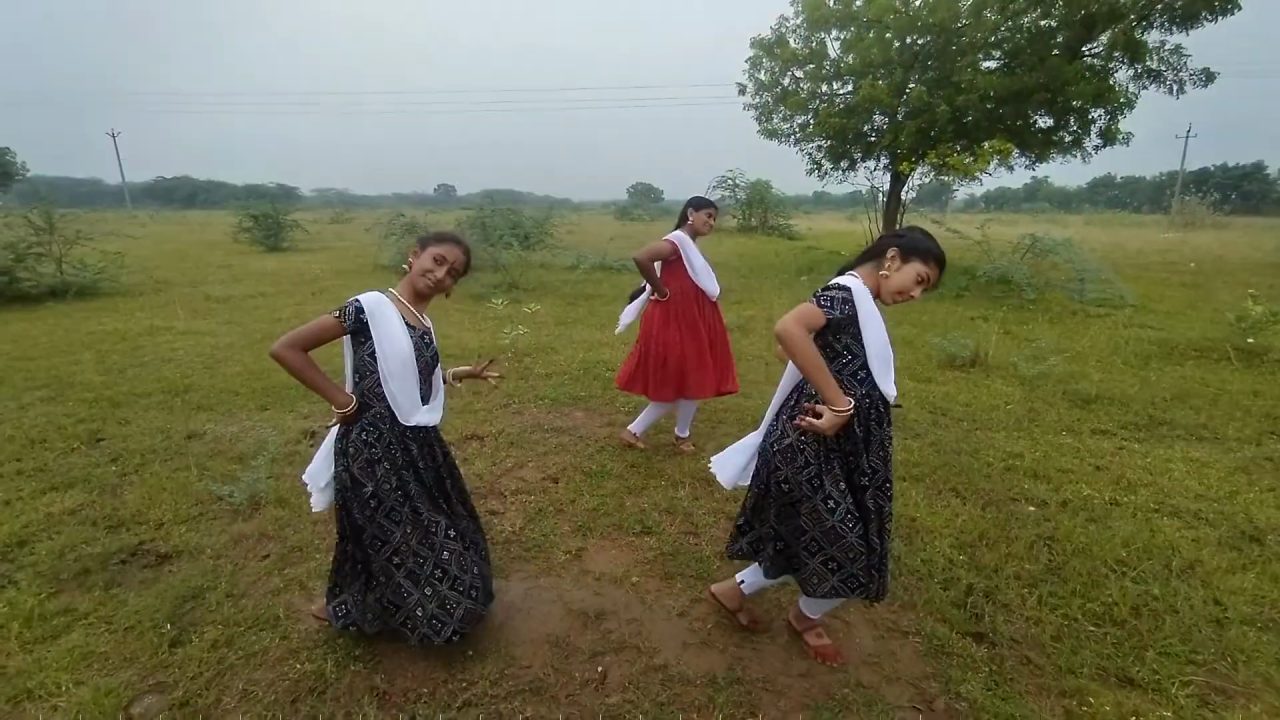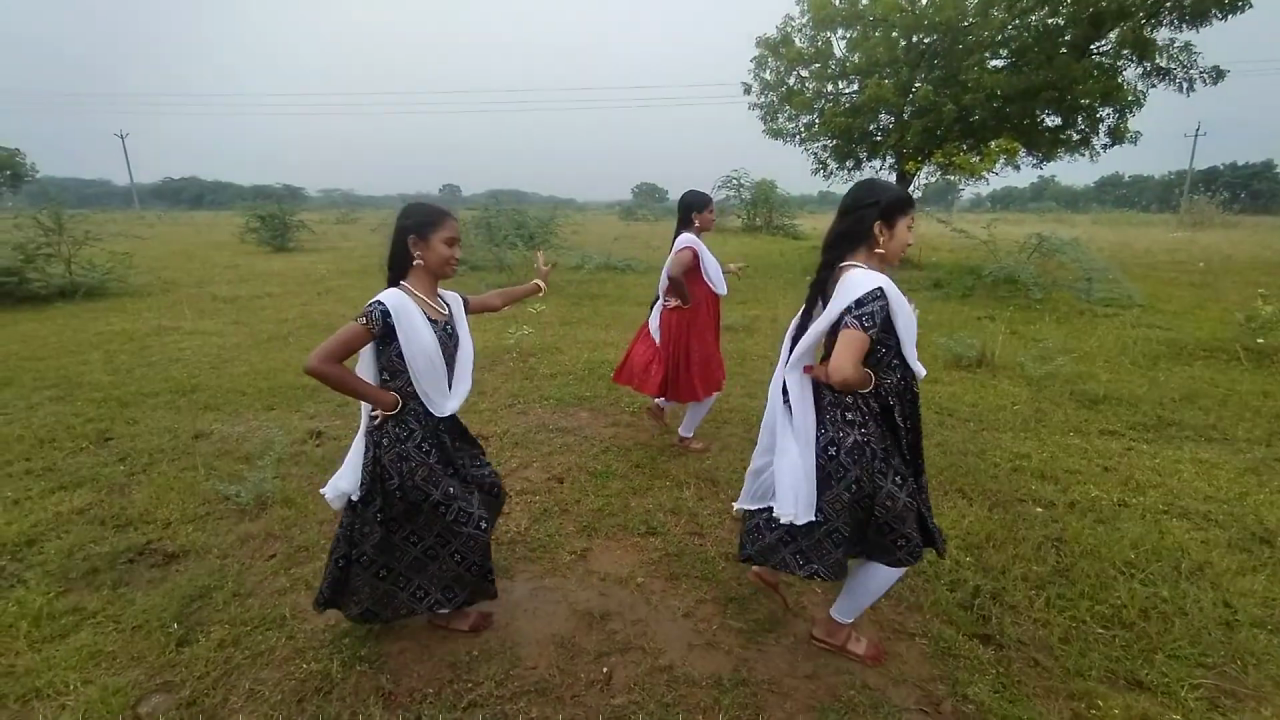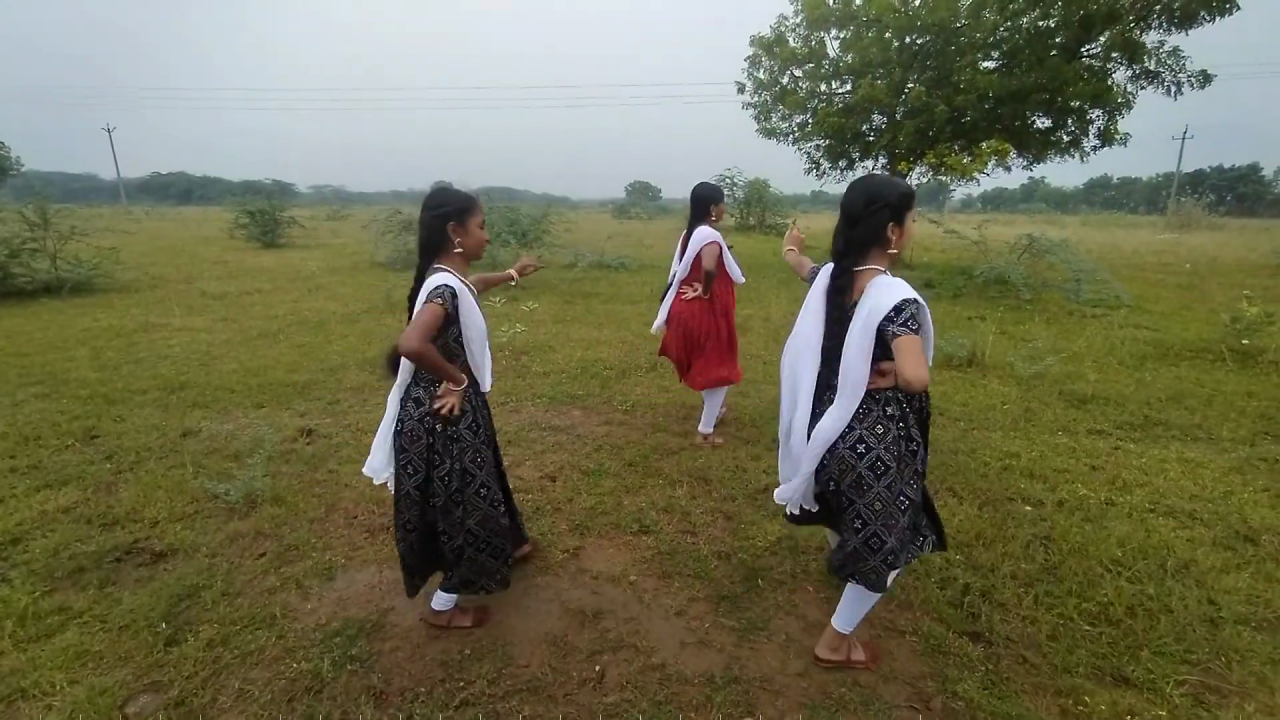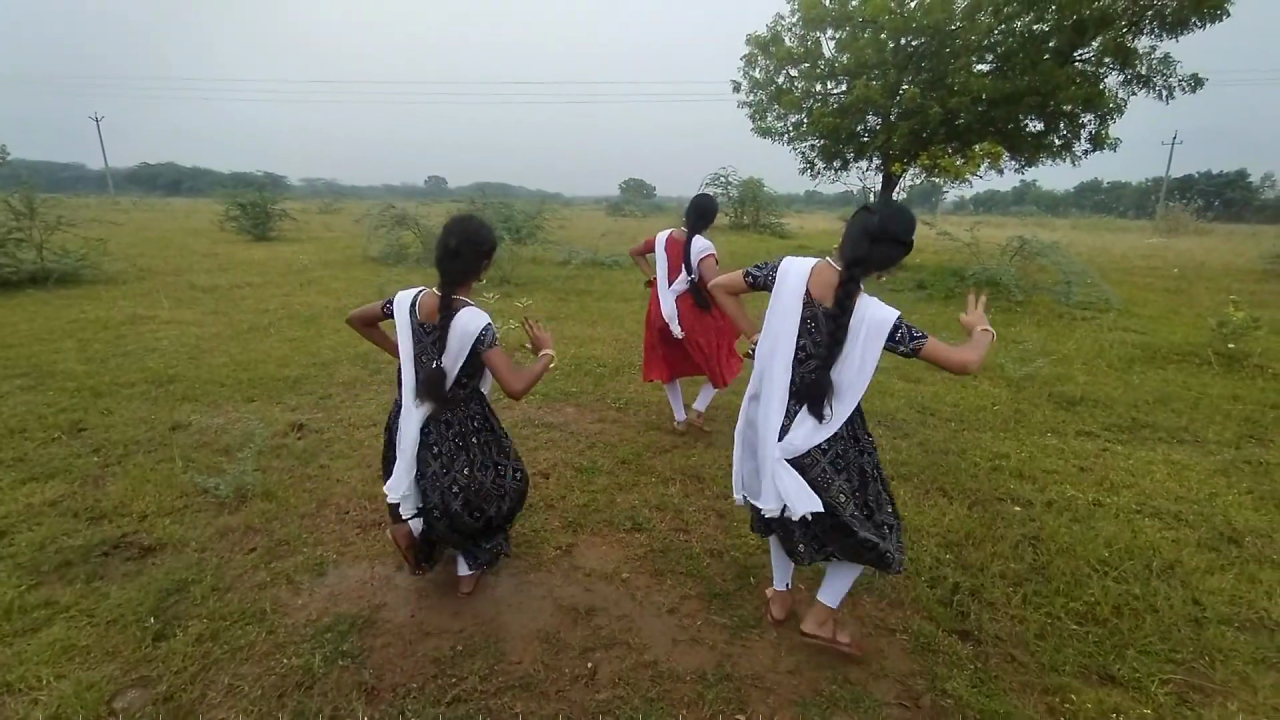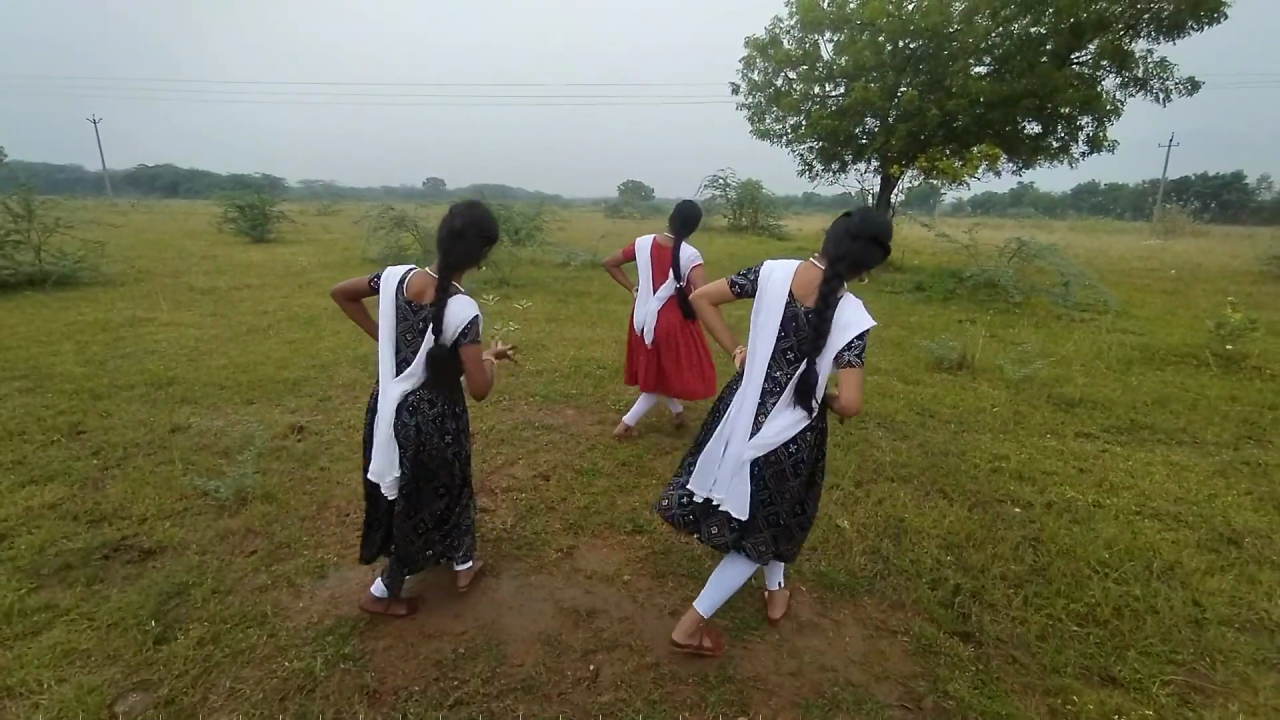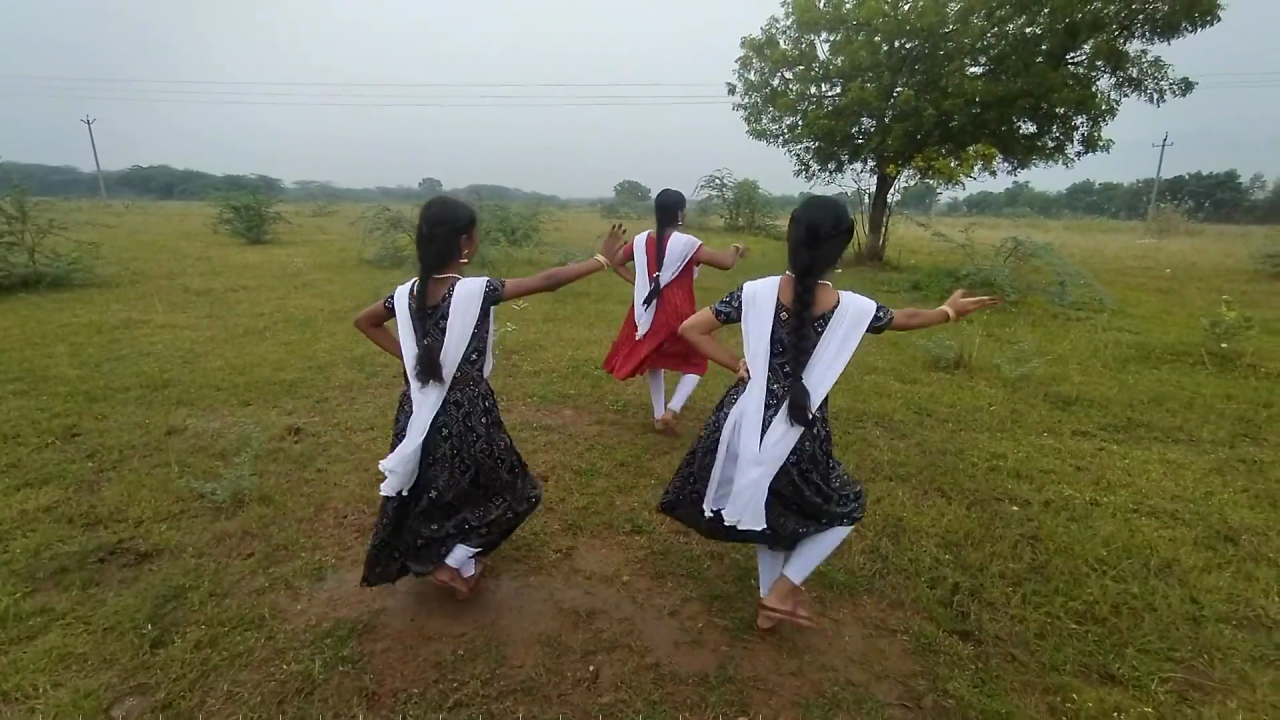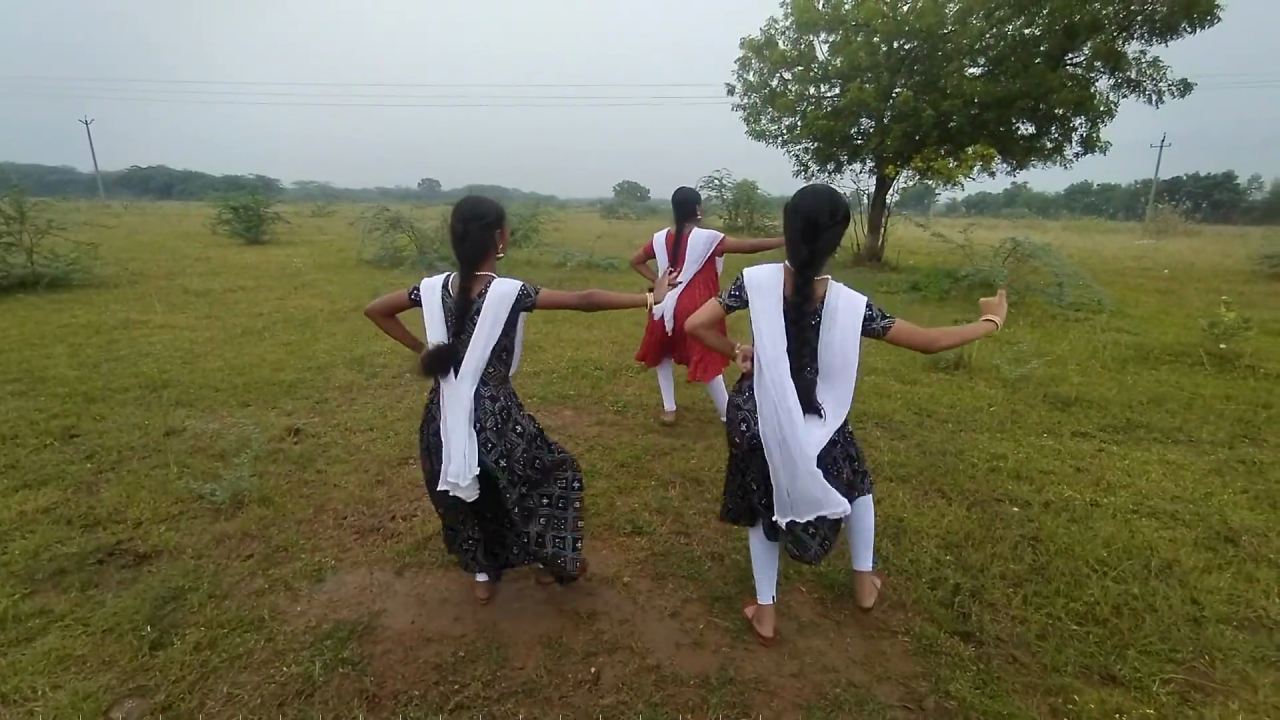
dt=0.4s
person 1, frame 1
left shoulder: (861, 301)
right shoulder: (848, 292)
right elbow: (788, 328)
right wrist: (838, 401)
left hip: (836, 446)
right hip: (816, 449)
left knee: (813, 542)
right knee: (847, 551)
left ankle: (734, 589)
right ankle: (805, 617)
person 1, frame 2
left shoulder: (838, 279)
right shoulder: (873, 291)
right elbow: (842, 373)
right wrist: (851, 375)
left hip: (823, 428)
right hip: (854, 437)
right knee: (900, 540)
left ankle: (772, 561)
right ankle: (834, 626)
person 1, frame 3
left shoulder: (827, 276)
right shoulder: (896, 297)
left elbow: (799, 267)
right elbow: (916, 378)
left wrist: (794, 253)
right wrist: (892, 374)
left hip: (826, 424)
right hip: (874, 439)
right knee: (886, 540)
left ankle: (846, 557)
right ankle: (836, 641)
person 1, frame 4
left shoulder: (789, 270)
right shoulder: (877, 319)
left elbow: (718, 287)
right elbow: (960, 361)
left wrist: (755, 334)
right wrist: (980, 332)
left hip: (771, 420)
right hip: (825, 432)
left knee: (787, 504)
right knee: (867, 525)
left ankle: (780, 592)
right ankle: (821, 616)
person 1, frame 5
left shoulder: (774, 272)
right shoulder: (852, 318)
left elbow: (701, 298)
right elbow: (848, 405)
left wrist: (735, 350)
right wrist: (824, 397)
left hip: (746, 411)
right hip: (793, 432)
left knee: (760, 513)
right knee: (765, 525)
left ankle: (776, 591)
right ankle: (692, 624)
person 1, frame 6
left shoulder: (757, 293)
right shoulder: (853, 310)
left elbow: (690, 328)
right elbow: (906, 320)
left wrist: (739, 366)
right wrist: (950, 310)
left hip: (744, 423)
right hip: (796, 438)
left knee: (763, 507)
right knee: (842, 509)
left ankle: (766, 607)
right ankle: (782, 590)
person 1, frame 7
left shoulder: (756, 280)
right shoulder: (847, 303)
left elbow: (694, 325)
right elbow: (928, 341)
left wrist: (739, 352)
right wrist: (990, 321)
left hip: (758, 414)
right hip: (818, 422)
left knee: (764, 506)
right knee: (854, 485)
left ankle: (765, 609)
right ankle: (865, 580)
person 2, frame 1
left shoulder: (425, 327)
right shoulder: (368, 308)
right elbow: (285, 348)
left wrist: (456, 376)
right wrist: (341, 399)
left hip: (419, 442)
right hip: (375, 445)
left knee: (439, 532)
person 2, frame 2
left shoulder: (447, 303)
right shoulder: (390, 308)
left elbow: (491, 300)
right elbow: (318, 363)
left wrist: (534, 286)
right wrist: (382, 399)
left hip: (439, 429)
right hip: (405, 437)
left knee: (482, 494)
right knee: (460, 521)
right ankle: (444, 609)
person 2, frame 3
left shoulder: (443, 277)
right shoulder: (444, 288)
right elbow: (410, 343)
left wrist: (512, 274)
right wrist: (455, 377)
left hip: (450, 412)
right hip: (441, 417)
left knee: (478, 494)
right knee: (460, 506)
left ankle: (506, 549)
right ankle: (442, 607)
person 2, frame 4
left shoulder: (409, 299)
right shoulder: (476, 323)
left elbow: (357, 319)
right elbow: (515, 386)
right wrist: (545, 352)
left hip: (412, 422)
right hip: (456, 429)
left knee: (454, 493)
right knee: (504, 485)
left ankle: (456, 559)
right ankle: (419, 533)
person 2, frame 5
left shoulder: (396, 277)
right shoulder: (464, 311)
left elbow: (340, 293)
right elbow: (479, 388)
right wrist: (491, 357)
left hip: (391, 406)
right hip: (435, 416)
left knee: (408, 493)
right knee: (435, 494)
left ankle: (463, 563)
right ankle: (381, 592)
person 2, frame 6
left shoulder: (407, 293)
right shoulder: (476, 291)
left elbow: (364, 321)
right elbow: (547, 281)
right wrist: (601, 259)
left hip: (419, 412)
right hip: (465, 415)
left knee: (432, 494)
right knee: (507, 489)
left ankle: (465, 569)
right ankle: (452, 563)
person 2, frame 7
left shoulder: (433, 288)
right shoulder: (509, 292)
left elbow: (374, 310)
right elbow: (583, 302)
left wrist: (422, 348)
right wrist: (650, 298)
left hip: (442, 414)
right hip: (490, 412)
left knee: (468, 495)
right knee: (549, 472)
left ankle: (483, 576)
right ankle: (552, 560)
person 3, frame 1
left shoulder: (689, 245)
right shoulder: (677, 241)
right elbow: (641, 257)
left wrist: (711, 296)
right wrist: (661, 291)
left hip: (690, 323)
right hip: (674, 323)
left knee: (688, 383)
right knee: (687, 383)
right ankle: (682, 434)
person 3, frame 2
left shoulder: (689, 241)
right shoulder: (690, 243)
right elbow: (675, 274)
left wrist: (726, 269)
right wrist: (687, 300)
left hip: (688, 322)
right hip: (688, 323)
left knee: (699, 376)
right knee: (707, 383)
left ankle: (660, 402)
right ankle: (685, 436)
person 3, frame 3
left shoulder: (689, 234)
right shoulder: (710, 236)
right elbow: (710, 268)
right wrist: (707, 288)
left hip: (683, 311)
right hip: (705, 313)
left knee: (703, 363)
right knee: (719, 369)
left ankle: (715, 411)
right ankle: (705, 432)
person 3, frame 4
left shoulder: (663, 237)
right shoulder: (704, 247)
left elbow: (635, 252)
right elbow: (712, 283)
left hip: (661, 313)
right hip: (693, 315)
left knee: (668, 365)
right knee: (721, 360)
left ankle: (680, 418)
right ankle: (698, 411)
person 3, frame 5
left shoulder: (644, 243)
right shoulder: (691, 255)
left elbow: (609, 263)
left wrist: (633, 288)
left hip: (645, 318)
right hip: (674, 321)
left knee: (655, 370)
right knee: (668, 374)
left ankle: (677, 411)
right ankle: (627, 423)
person 3, frame 6
left shoulder: (642, 240)
right shoulder: (686, 243)
left elbow: (618, 264)
right elbow: (727, 264)
right wrist: (736, 250)
left hip: (646, 311)
right hip: (675, 314)
left knee: (654, 361)
right knee: (696, 364)
left ankle: (658, 416)
right ankle: (672, 410)
person 3, frame 7
left shoulder: (660, 238)
right shoulder: (707, 238)
left elbow: (636, 262)
right elbow: (750, 246)
right wrist: (787, 240)
left hip: (667, 308)
right hip: (698, 309)
left knee: (662, 355)
right knee: (709, 364)
left ankle: (669, 409)
right ankle: (728, 417)
